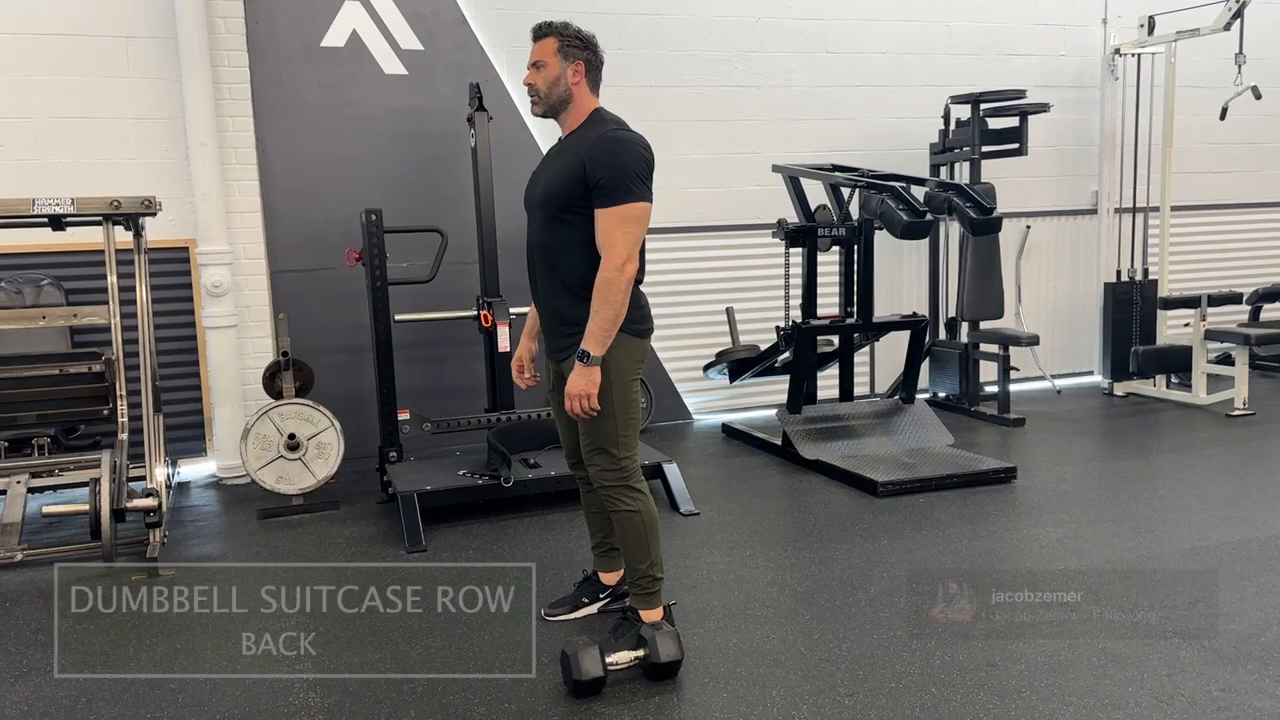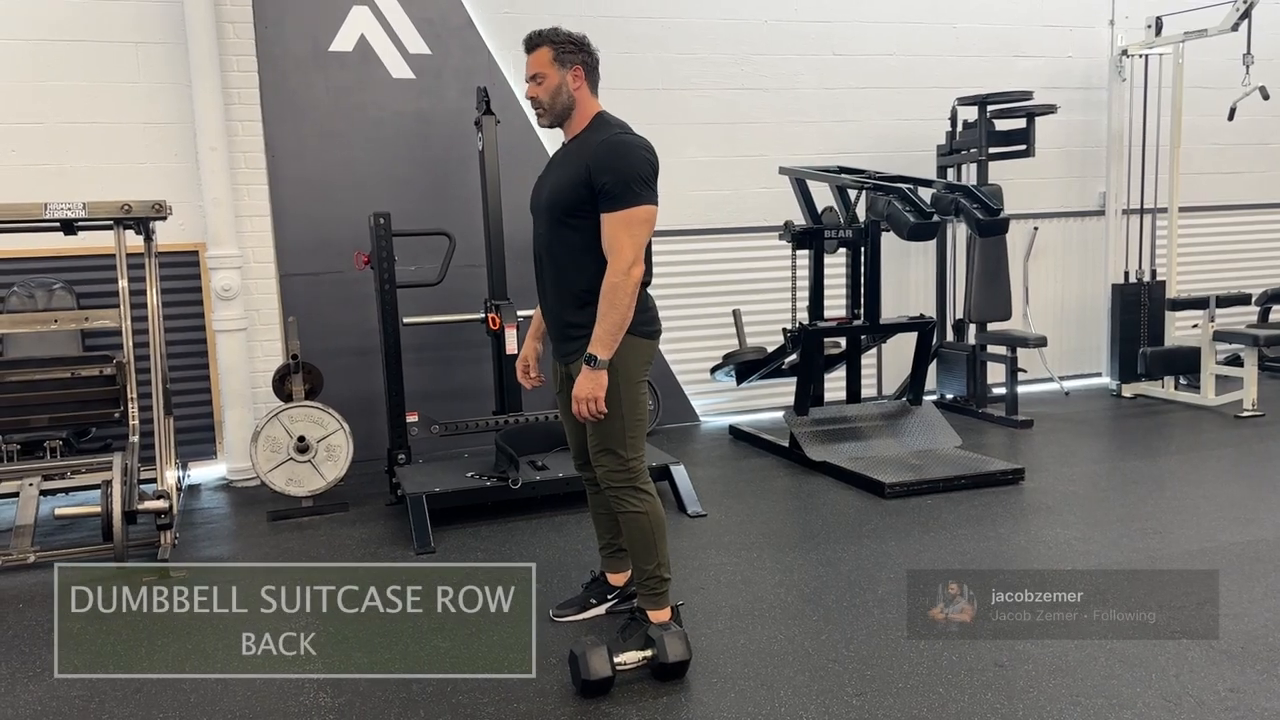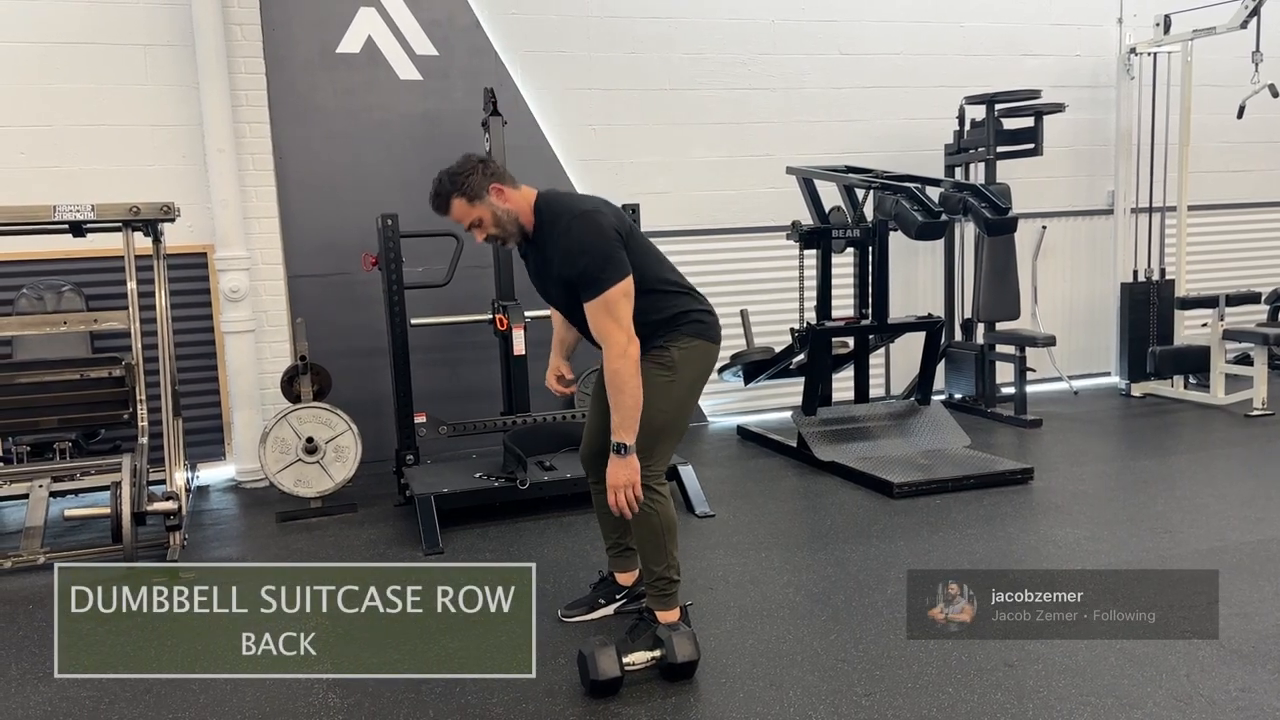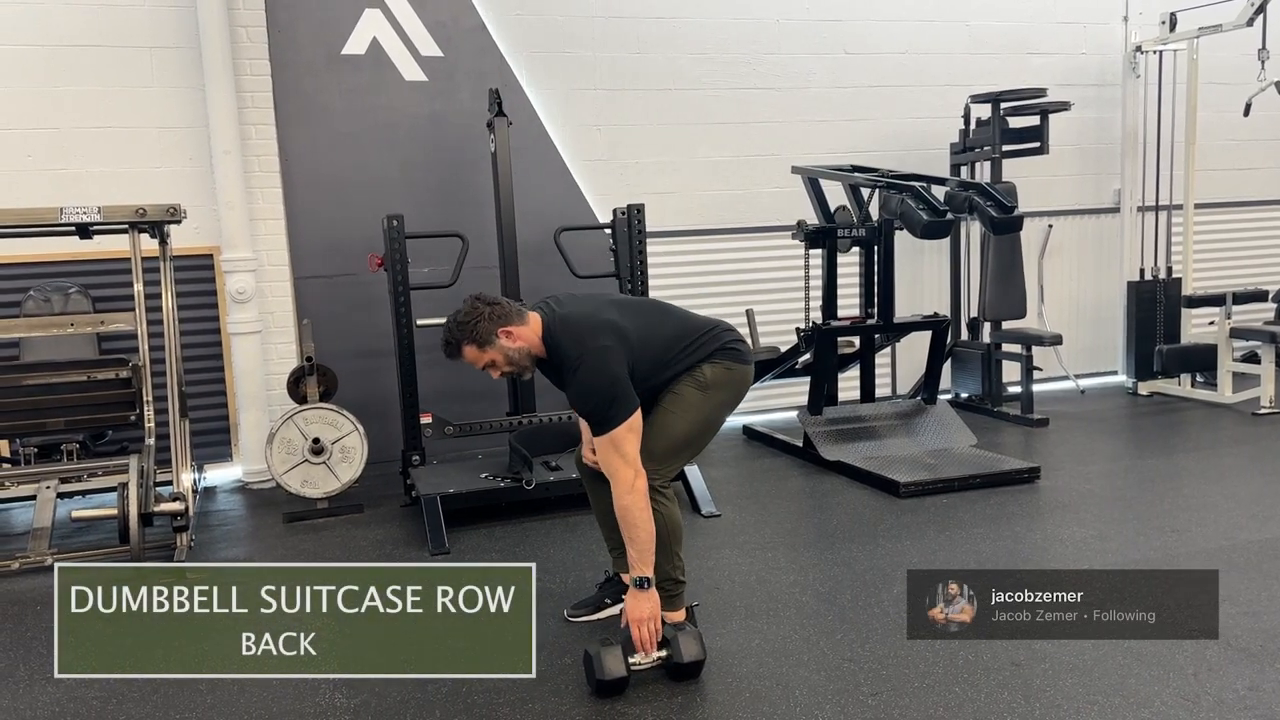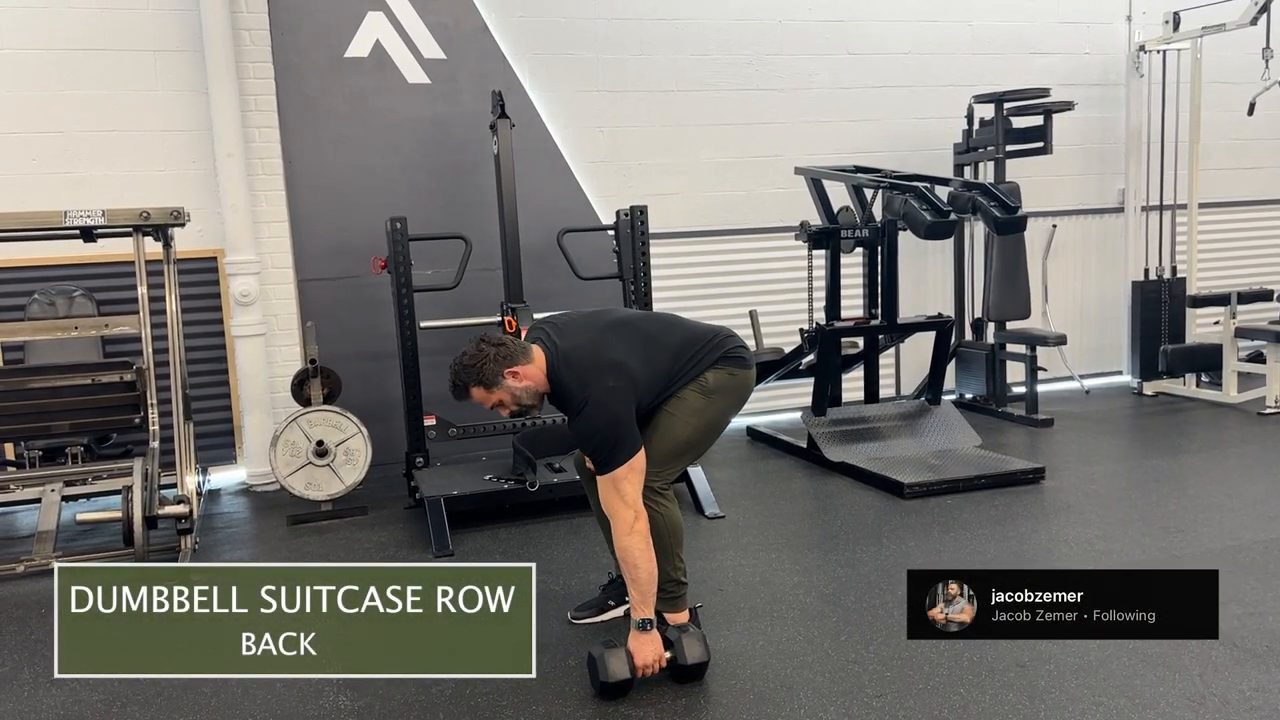
dt=0.5s
person 1, frame 1
left shoulder: (615, 148)
right shoulder: (563, 152)
left elbow: (619, 264)
left wrist: (589, 359)
right wrist: (532, 336)
left hip: (604, 343)
right hip: (566, 342)
left knee: (615, 475)
right knee: (585, 470)
left ankle: (651, 610)
right ankle: (610, 578)
person 1, frame 2
left shoulder: (619, 151)
right shoulder: (567, 155)
left elbow: (626, 267)
left wrist: (597, 363)
right wrist: (536, 336)
left hip: (611, 345)
right hip: (573, 343)
left knee: (622, 475)
right knee: (591, 469)
left ankle: (658, 612)
right ankle: (617, 580)
person 1, frame 3
left shoulder: (582, 230)
right shoulder: (531, 234)
left elbow: (622, 345)
left wrist: (624, 448)
right wrist: (559, 356)
left hip: (679, 340)
right hip: (632, 346)
left knee: (636, 478)
right knee: (595, 462)
left ankle: (667, 614)
right ankle: (625, 578)
person 1, frame 4
left shoulder: (591, 358)
right shoulder: (542, 320)
left elbow: (629, 480)
left wrist: (642, 586)
right wrist: (591, 428)
left hip: (719, 365)
right hip: (675, 364)
left knee: (648, 475)
right knee: (592, 462)
left ankle: (673, 615)
right ankle: (626, 576)
person 1, frame 5
left shoulder: (597, 397)
right shoulder: (537, 344)
left elbow: (628, 519)
left wrist: (643, 627)
right wrist: (595, 446)
left hip: (722, 370)
right hip: (675, 364)
left knee: (647, 480)
right knee: (591, 465)
left ankle: (676, 618)
right ankle: (633, 585)
